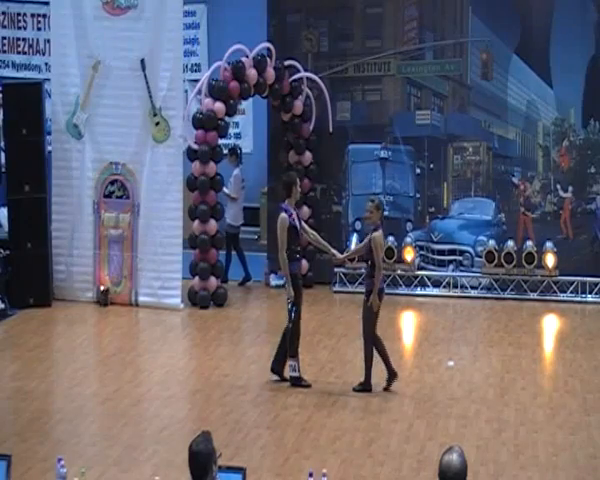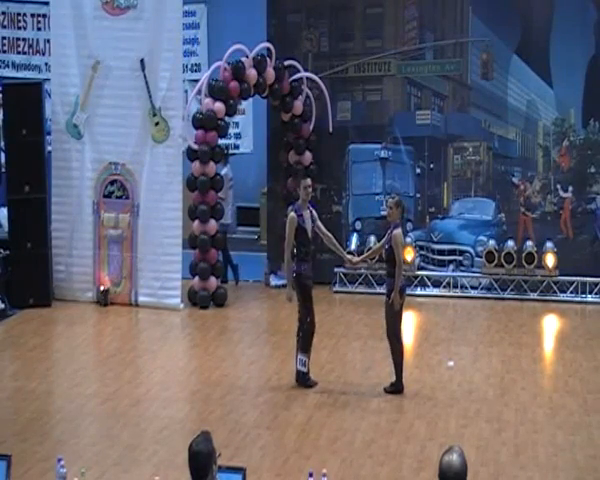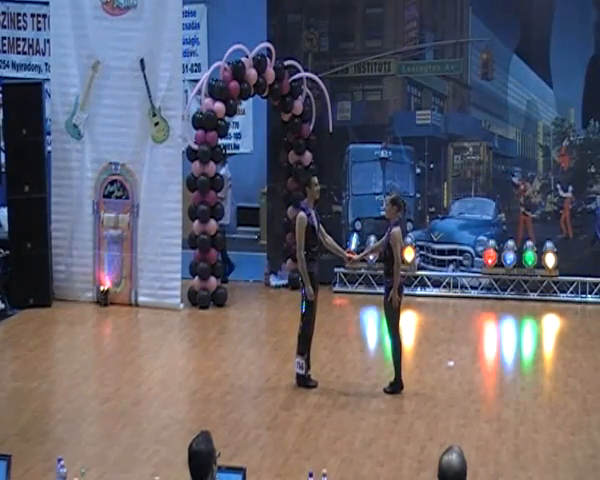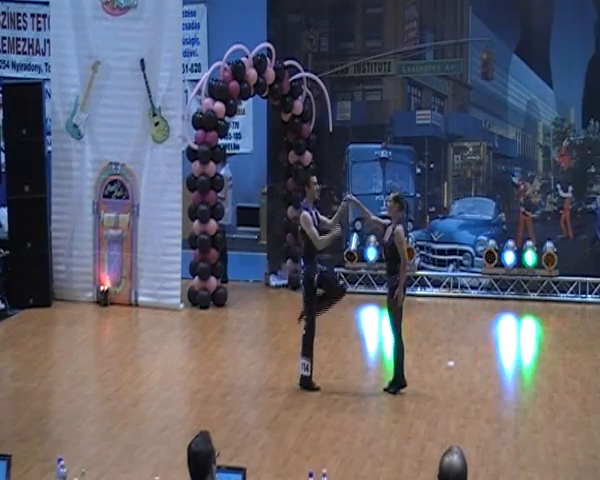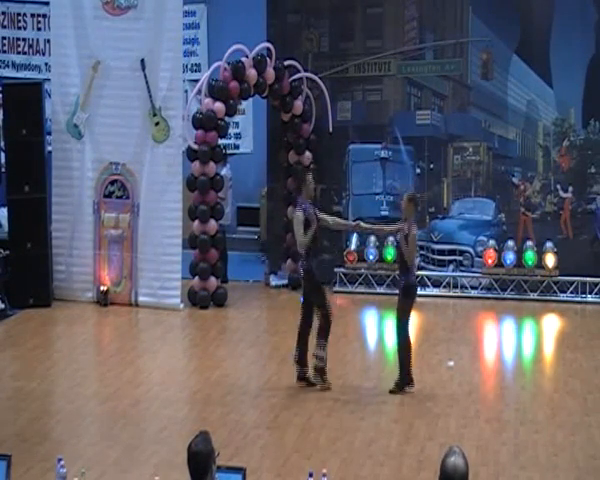
dt=1s
person 1, frame 1
left shoulder: (294, 213)
right shoulder: (284, 217)
left elbow: (311, 235)
right elbow: (282, 254)
left wrist: (331, 251)
right wrist: (288, 285)
left hip: (297, 272)
right hip: (291, 274)
left knee: (293, 322)
right knee: (294, 324)
left ankle: (278, 365)
right ankle: (294, 374)
person 1, frame 2
left shoulder: (311, 212)
right shoulder: (293, 216)
left elbow: (326, 236)
right elbow: (287, 252)
left wrist: (345, 255)
right wrist: (289, 285)
left hip: (308, 269)
right hip: (299, 271)
left knee: (304, 321)
right knee: (309, 321)
left ankle: (302, 370)
right ankle: (301, 371)
person 1, frame 3
left shoulder: (314, 212)
right shoulder: (302, 216)
left elbow: (325, 239)
right elbow: (300, 253)
left wrist: (344, 255)
right wrist: (307, 284)
left hip: (315, 270)
right hip: (307, 272)
left knee: (310, 322)
right knee: (306, 322)
left ankle: (305, 369)
right ankle: (301, 374)
person 1, frame 4
left shoulder: (314, 211)
right shoulder: (304, 215)
left elbow: (329, 224)
right elbow: (318, 243)
left wrist: (342, 210)
right wrist: (334, 233)
left hip: (317, 267)
right hip: (309, 270)
right knee: (310, 323)
left ankle: (309, 312)
right ankle: (305, 377)
person 1, frame 5
left shoulder: (311, 208)
right shoulder: (299, 212)
left elbow: (330, 221)
right elbow: (301, 247)
left wrist: (353, 225)
right wrist: (313, 227)
left hip: (312, 268)
right hip: (308, 269)
left knee: (307, 321)
right knee: (325, 316)
left ankle: (302, 373)
right ankle: (319, 368)
person 2, frame 1
left shoulder: (376, 235)
right shoulder: (373, 234)
left elbow: (378, 267)
right elbow: (361, 248)
left wrist: (374, 294)
right wrist: (343, 257)
left hip: (374, 288)
right hip: (372, 287)
left knee: (368, 335)
right knee: (371, 333)
left ankle: (367, 382)
right ankle: (390, 370)
person 2, frame 2
left shoulder: (397, 232)
right shoulder: (391, 230)
left elbow: (399, 264)
right elbow: (378, 248)
left wrist: (396, 292)
right wrist: (359, 260)
left hip: (395, 287)
right hip: (392, 286)
left knee: (392, 335)
right knee: (394, 334)
left ankle: (398, 382)
right ankle: (398, 380)
person 2, frame 3
left shoulder: (396, 230)
right shoulder: (391, 229)
left elbow: (397, 262)
right elbow: (378, 246)
left wrist: (394, 289)
right wrist: (359, 257)
left hip: (393, 286)
right hip: (389, 284)
left knee: (393, 333)
right knee: (393, 333)
left ankle: (398, 381)
right ankle: (397, 379)
person 2, frame 4
left shoulder: (398, 229)
right shoulder: (388, 225)
left elbow: (404, 259)
right elbow: (370, 218)
left wrist: (400, 287)
right wrist: (356, 203)
left hip: (396, 283)
right hip: (391, 282)
left knee: (396, 332)
right knee: (395, 332)
left ankle: (399, 379)
right ankle: (398, 378)
person 2, frame 5
left shoulder: (411, 230)
right shoulder: (403, 227)
left elbow: (411, 261)
right elbow: (385, 230)
left wrist: (402, 239)
right wrist: (364, 226)
left hip: (408, 283)
right hip: (404, 281)
left knee: (401, 330)
right knee: (402, 330)
left ankle: (404, 378)
right ankle: (406, 376)
person 3, frame 1
left shoulder: (236, 174)
right shoulder: (238, 172)
left elbow: (234, 197)
left wrist: (222, 189)
right wrist: (225, 189)
left hip: (233, 217)
right hip: (235, 216)
left knee: (229, 247)
right knee: (236, 246)
left ankle: (225, 276)
right ankle: (247, 274)
person 3, frame 2
left shoulder: (224, 173)
right shoulder: (228, 170)
left elbow: (222, 196)
left hip: (223, 216)
right hip: (227, 215)
left knee: (223, 246)
right knee: (224, 246)
person 3, frame 3
left shoulder: (223, 173)
right shoulder: (225, 171)
left elbow: (221, 197)
left hip: (221, 216)
right hip: (224, 216)
left knee: (221, 246)
right knee: (221, 245)
left ankle: (224, 275)
right ankle: (229, 264)
person 3, frame 4
left shoulder: (223, 173)
right shoulder: (226, 170)
left elbow: (221, 197)
left hip: (221, 217)
right hip: (224, 216)
left knee: (221, 248)
right knee: (221, 248)
left ankle: (223, 275)
right ankle: (222, 275)
person 3, frame 5
left shoulder: (223, 174)
right shoulder: (226, 169)
left elbow: (221, 197)
right hip: (223, 216)
left knee: (220, 248)
right knee: (221, 248)
left ankle: (222, 275)
right ankle: (223, 275)
